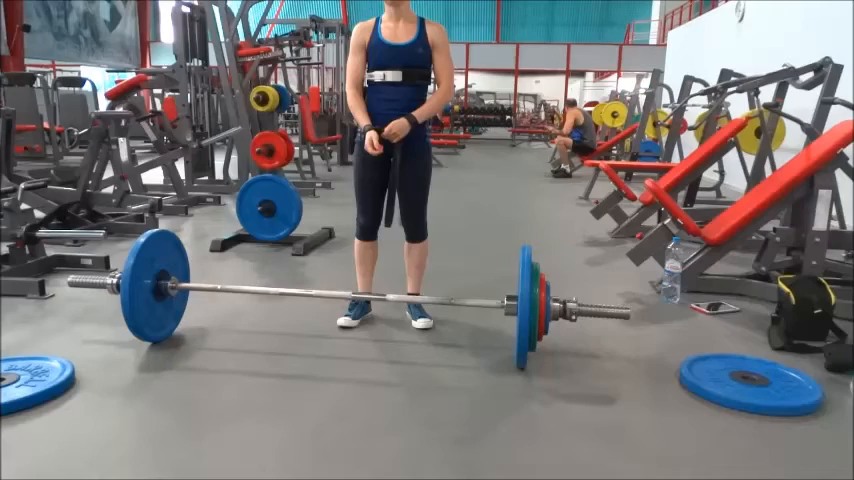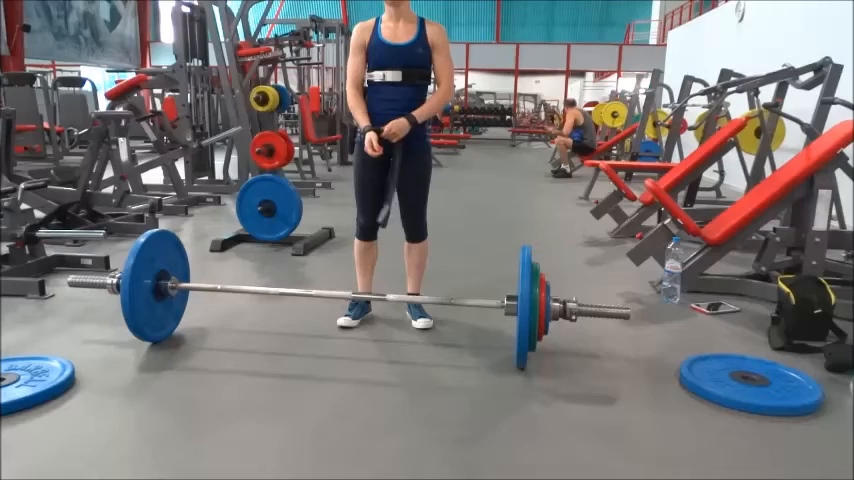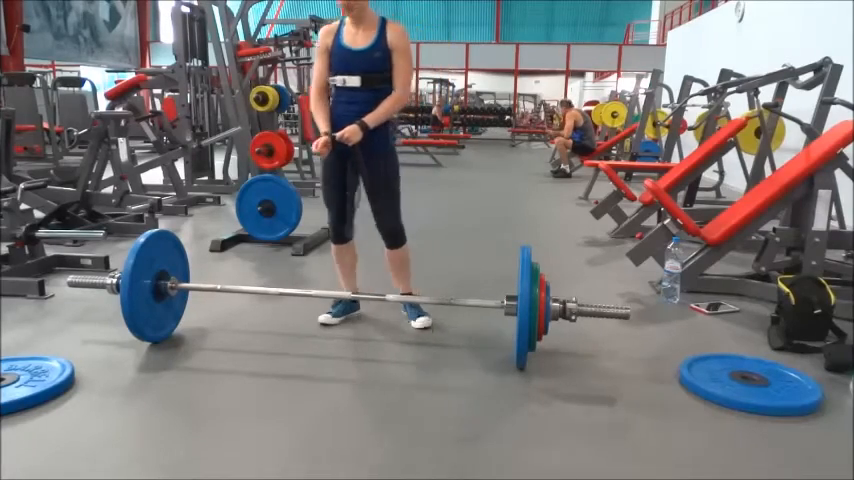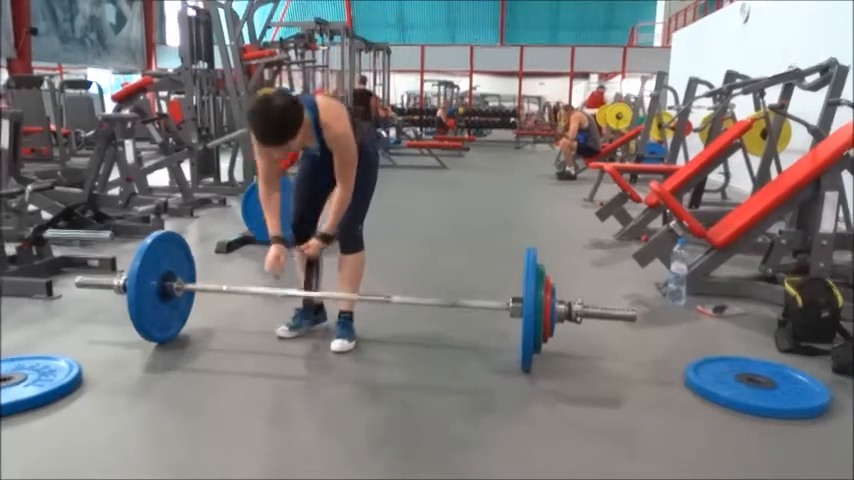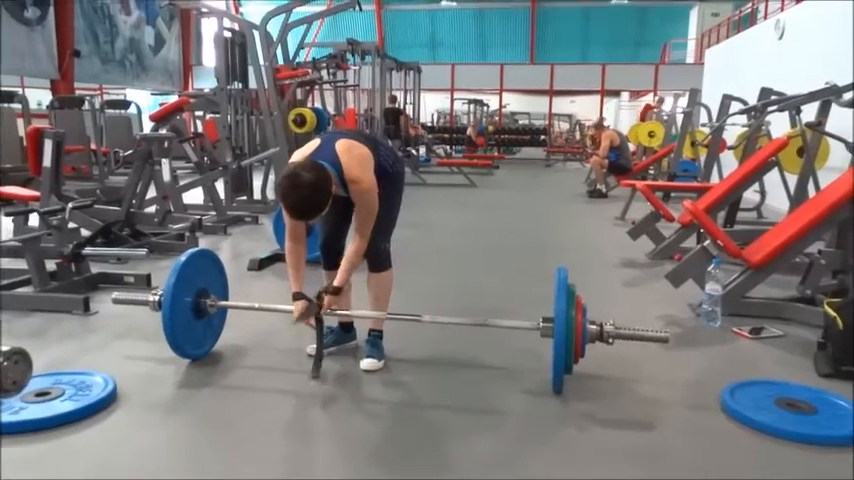
dt=1s
person 1, frame 1
left shoulder: (433, 32)
right shoulder: (364, 31)
left elbow: (446, 88)
right elbow: (353, 88)
left wrist: (410, 120)
right wrist: (367, 127)
left hip: (413, 141)
right hip: (371, 139)
left knee: (414, 222)
right knee: (367, 221)
left ankle: (413, 300)
right ankle: (362, 298)
person 1, frame 2
left shoulder: (432, 32)
right shoulder: (363, 31)
left elbow: (445, 88)
right elbow: (352, 88)
left wrist: (410, 120)
right wrist: (367, 129)
left hip: (413, 139)
right hip: (371, 138)
left knee: (414, 222)
right knee: (366, 220)
left ankle: (413, 301)
right ankle: (362, 299)
person 1, frame 3
left shoulder: (393, 33)
right shoulder: (328, 35)
left elbow: (402, 93)
right elbow: (318, 92)
left wrist: (362, 126)
right wrist: (325, 132)
left hip: (375, 140)
right hip: (337, 140)
left knee: (389, 224)
right knee: (338, 223)
left ankle: (407, 297)
right ankle: (349, 296)
person 1, frame 4
left shoulder: (334, 125)
right shoulder: (264, 126)
left elbow: (345, 186)
right elbow: (268, 186)
left wrist: (325, 235)
right wrist: (275, 239)
left hip: (359, 156)
right hip: (316, 159)
left knee: (348, 229)
right knee: (299, 227)
left ankle: (346, 317)
right ankle: (312, 307)
person 1, frame 5
left shoulder: (360, 179)
right shoulder: (293, 180)
left elbow: (361, 238)
right elbow: (294, 241)
left wrist: (335, 288)
right wrist: (297, 294)
left hip: (383, 173)
right hip: (337, 173)
left knee: (376, 248)
right knee: (329, 246)
left ankle: (376, 335)
right ankle: (345, 328)
